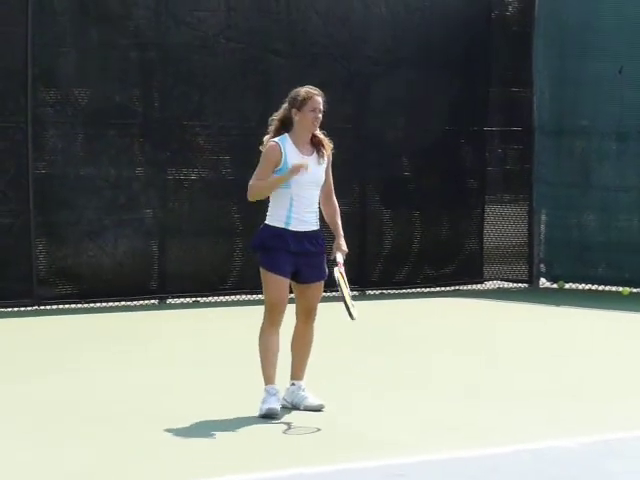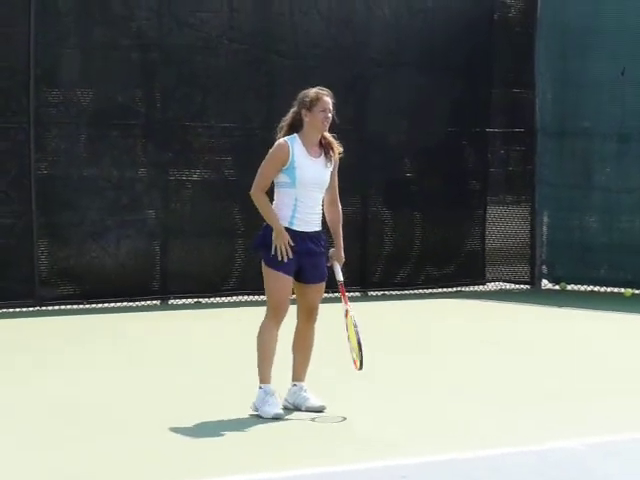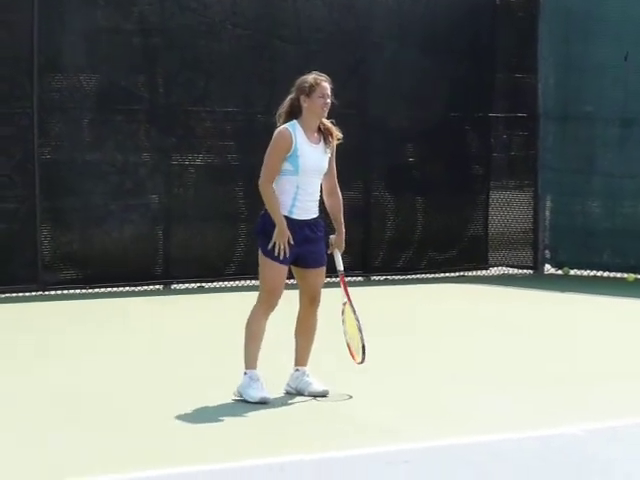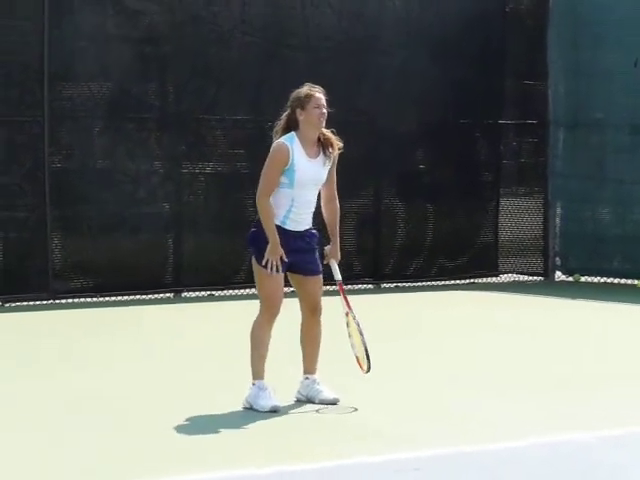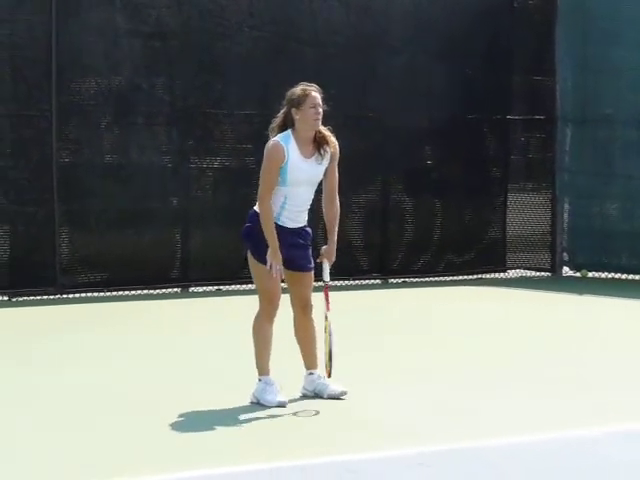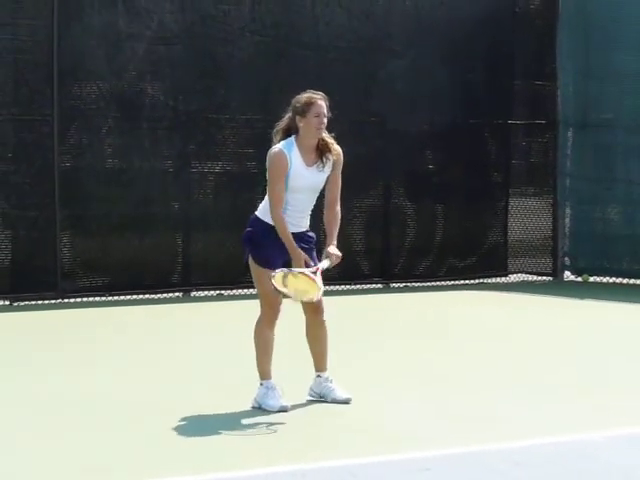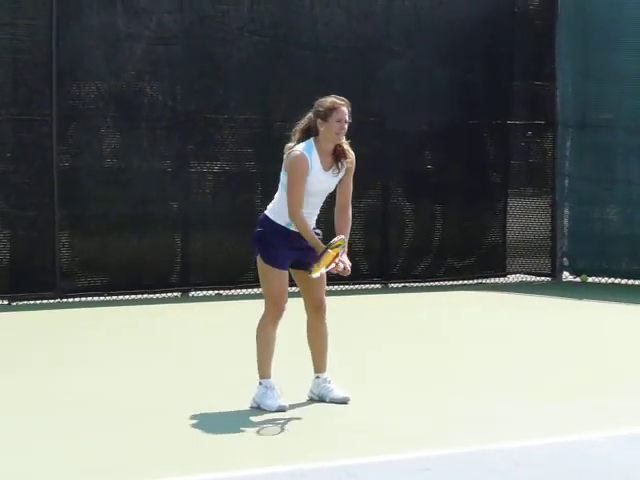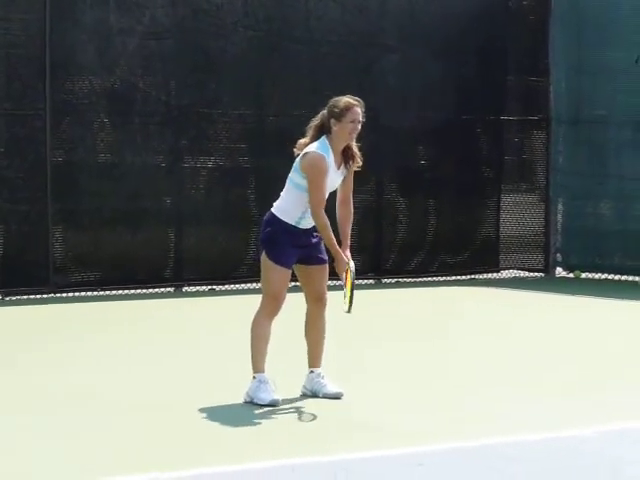
dt=0.3s
person 1, frame 1
left shoulder: (323, 150)
right shoulder: (277, 146)
right elbow: (253, 192)
left wrist: (339, 236)
right wrist: (286, 175)
left hip: (311, 240)
right hip: (279, 238)
left knee: (307, 317)
right knee: (274, 315)
left ankle: (296, 388)
right ankle: (270, 392)
person 1, frame 2
left shoulder: (331, 152)
right shoulder: (285, 147)
right elbow: (257, 191)
left wrist: (339, 243)
right wrist: (277, 228)
left hip: (314, 240)
right hip: (283, 239)
left knee: (309, 317)
right knee: (276, 312)
left ankle: (298, 389)
right ankle: (265, 391)
person 1, frame 3
left shoulder: (330, 138)
right shoulder: (286, 134)
left elbow: (331, 189)
right elbow: (265, 183)
left wrist: (340, 230)
right wrist: (280, 225)
left hip: (312, 226)
right hip: (281, 227)
left knee: (311, 301)
right knee: (268, 300)
left ankle: (300, 375)
right ankle: (249, 377)
person 1, frame 4
left shoulder: (331, 148)
right shoulder: (283, 148)
left elbow: (330, 198)
right elbow: (262, 197)
left wrist: (335, 240)
right wrist: (273, 242)
left hip: (305, 237)
right hip: (272, 234)
left knee: (313, 310)
right knee: (270, 309)
left ankle: (309, 382)
right ankle: (257, 388)
person 1, frame 5
left shoulder: (330, 147)
right shoulder: (278, 147)
left elbow: (331, 197)
right elbow: (264, 200)
left wrist: (332, 241)
right wrist: (273, 247)
left hip: (299, 232)
right hip: (266, 230)
left knee: (304, 306)
right knee: (269, 306)
left ankle: (313, 377)
right ankle: (264, 383)
person 1, frame 6
left shoulder: (334, 154)
right shoulder: (280, 154)
left elbow: (332, 204)
right elbow: (275, 210)
left wrist: (331, 244)
right wrist: (293, 251)
left hip: (302, 234)
right hip: (267, 233)
left knee: (315, 308)
right knee: (271, 310)
left ankle: (321, 380)
right ankle: (265, 388)
person 1, frame 7
left shoulder: (346, 159)
right shoulder: (299, 156)
left elbow: (343, 207)
right elbow: (294, 213)
left wrist: (342, 250)
right wrist: (322, 250)
left hip: (307, 235)
right hip: (276, 232)
left knee: (318, 308)
right knee: (275, 309)
left ankle: (320, 381)
right ankle: (265, 387)
person 1, frame 8
left shoulder: (349, 156)
right shoulder: (316, 157)
left elbow: (345, 203)
right elbow: (318, 212)
left wrist: (346, 248)
right wrist: (337, 254)
left hip: (308, 232)
right hip: (281, 229)
left knee: (318, 302)
right knee: (271, 304)
left ankle: (314, 376)
right ankle: (259, 381)
